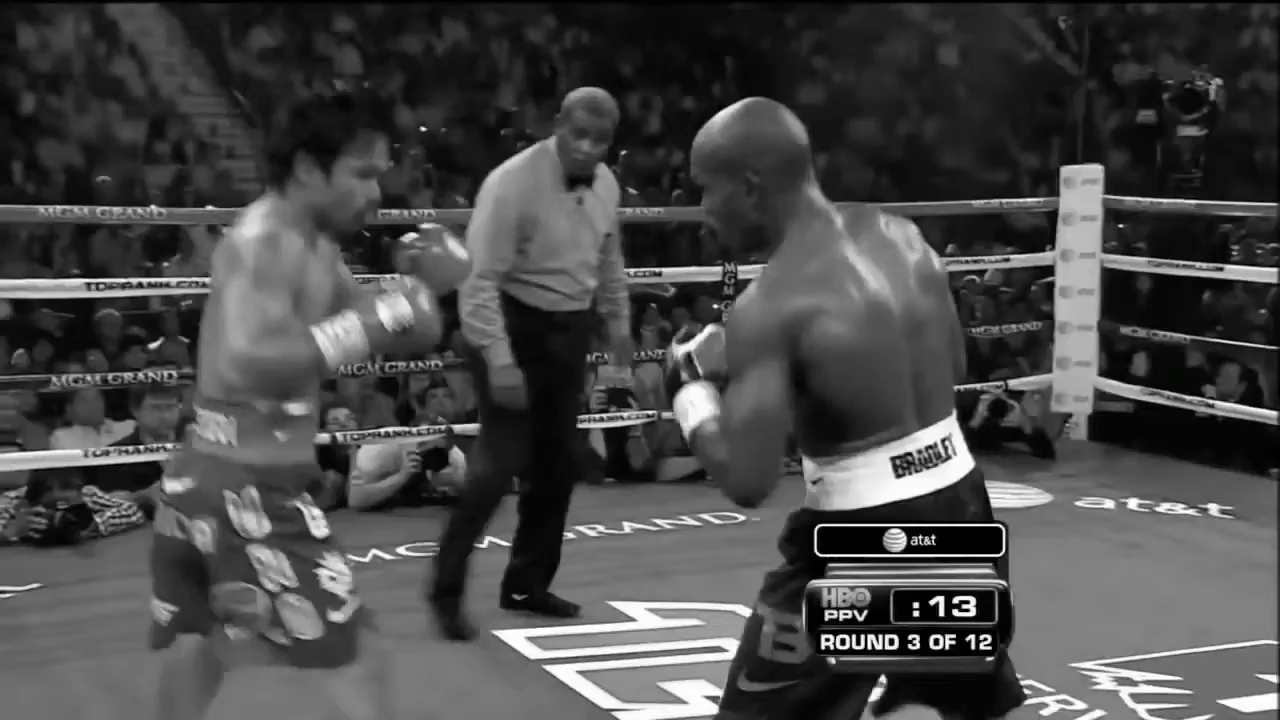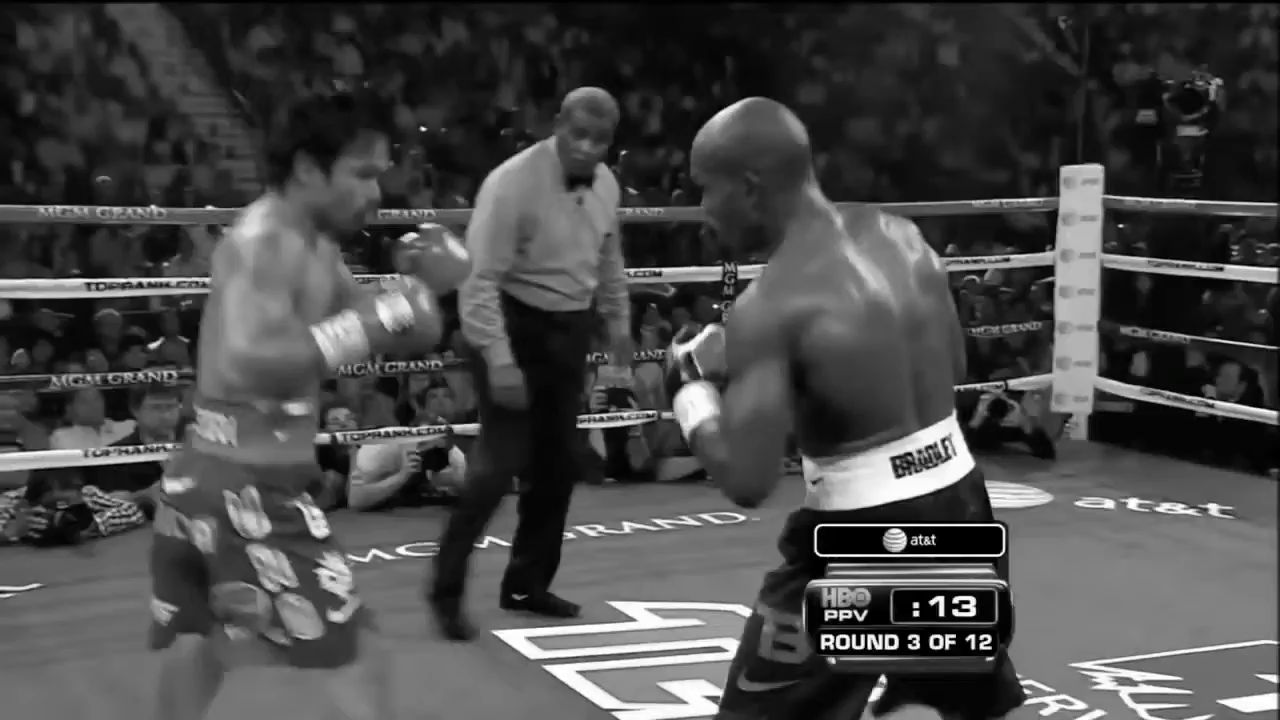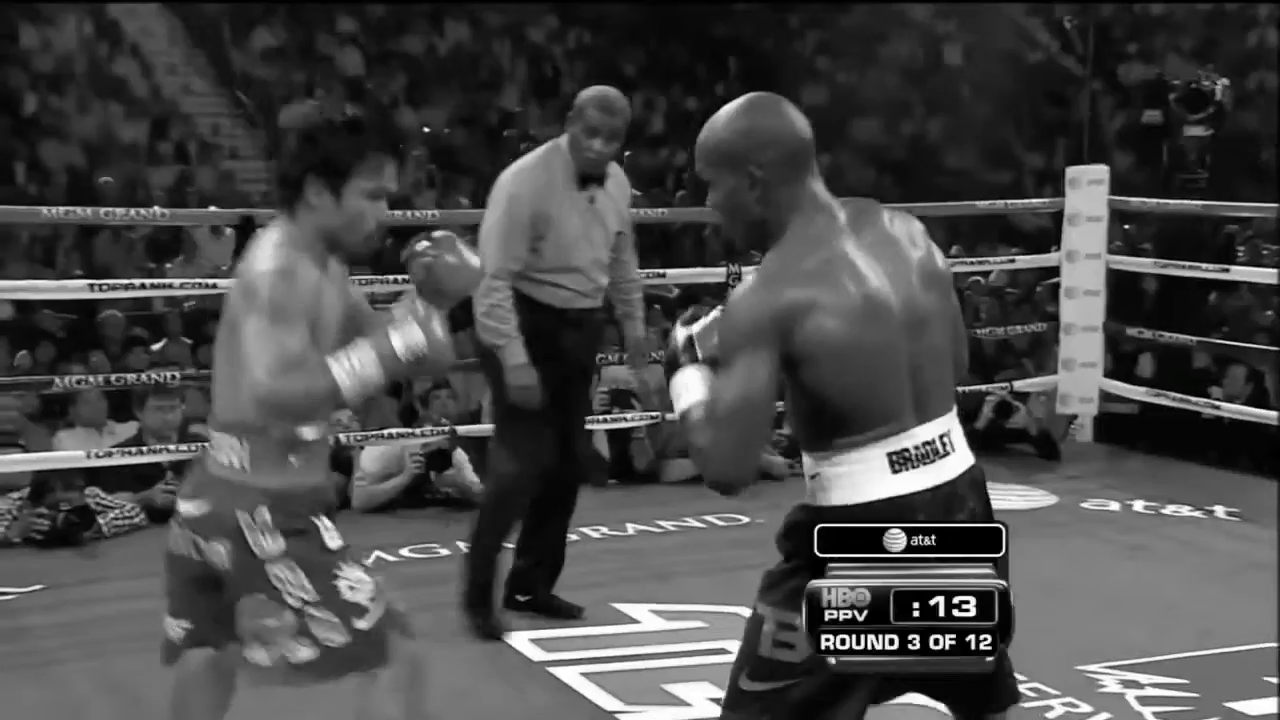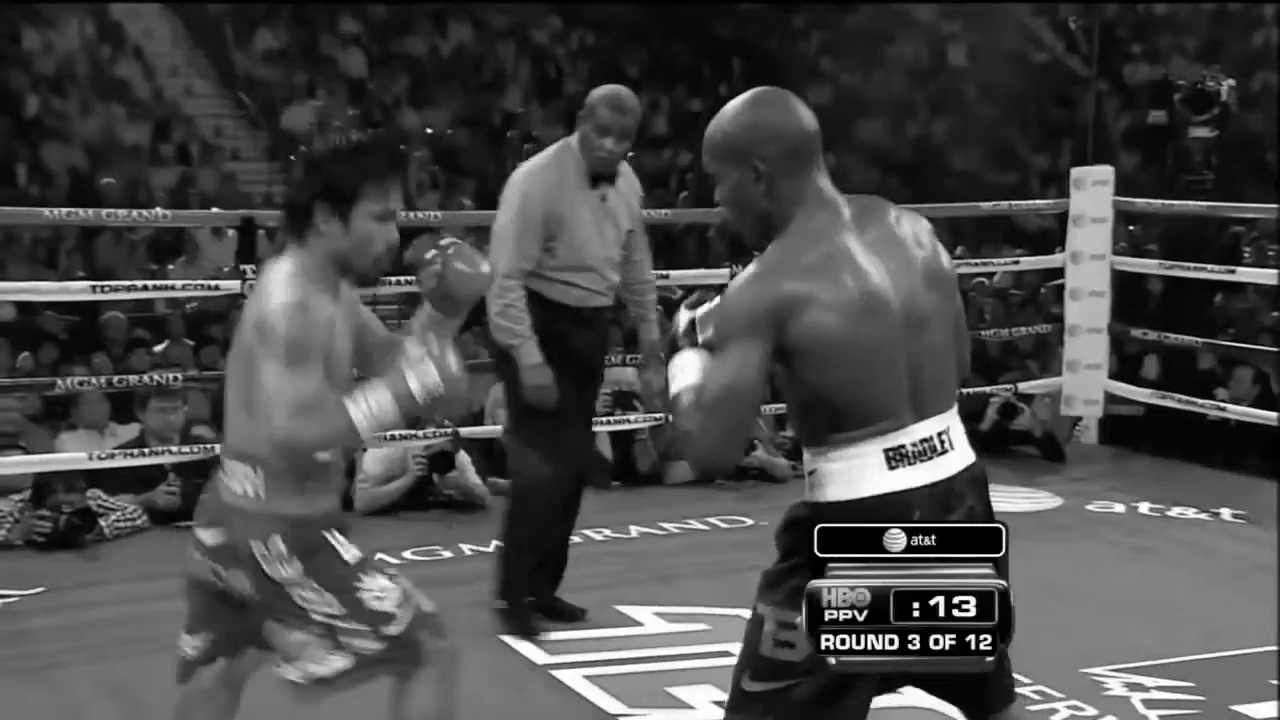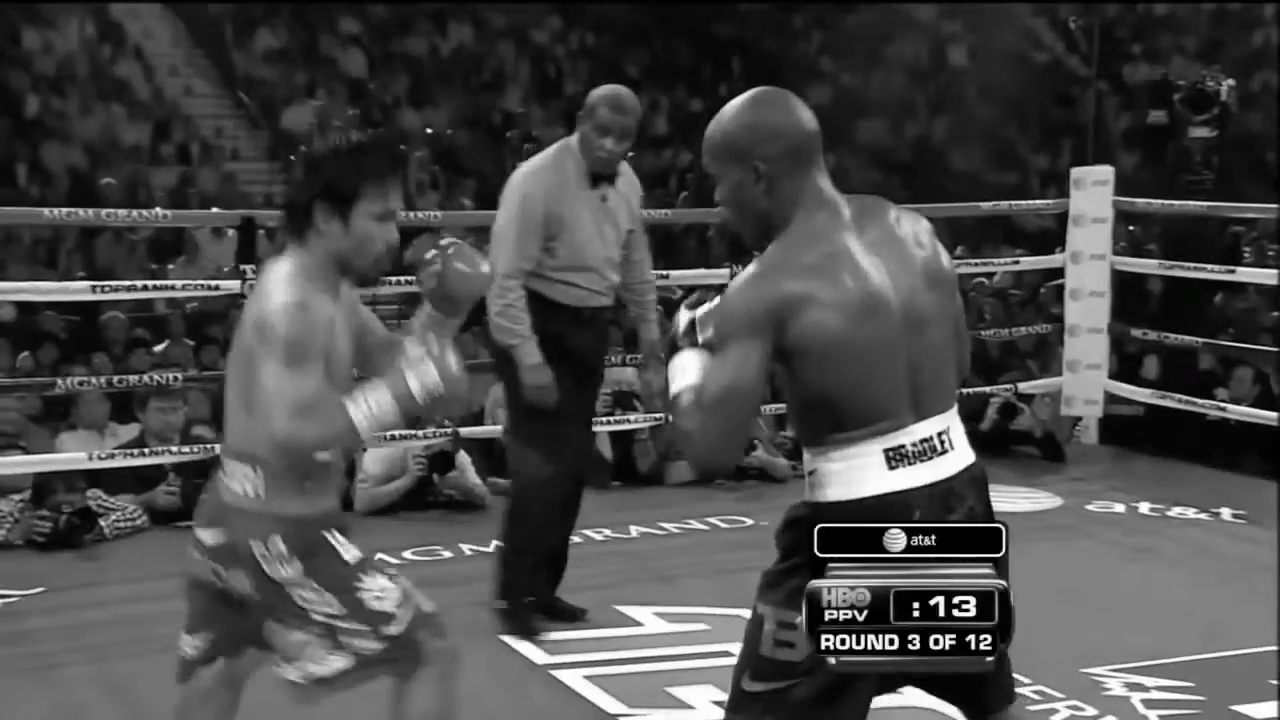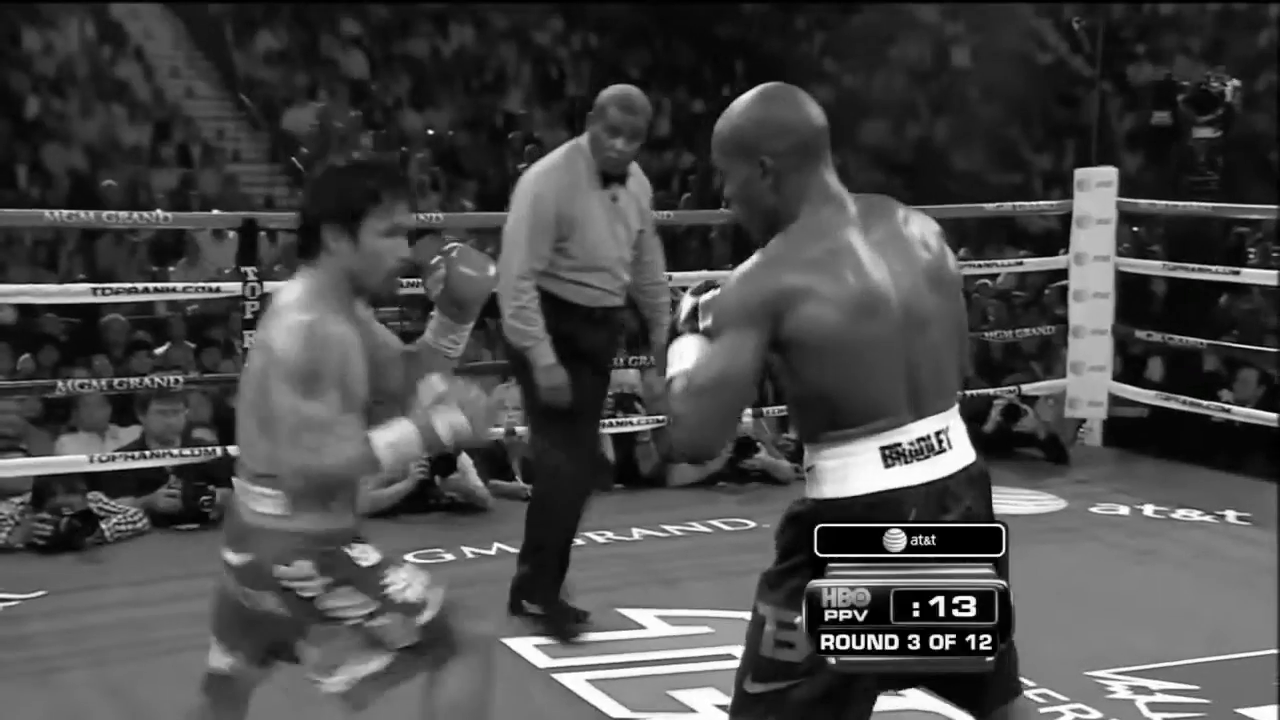
dt=0.2s
person 1, frame 1
left shoulder: (770, 306)
right shoulder: (902, 237)
left elbow: (747, 481)
left wrist: (693, 382)
left hip: (864, 532)
right hip: (958, 501)
person 1, frame 2
left shoulder: (770, 305)
right shoulder: (902, 237)
left elbow: (748, 482)
left wrist: (693, 380)
left hip: (864, 533)
right hip: (958, 500)
person 1, frame 3
left shoulder: (767, 298)
right shoulder: (907, 233)
left elbow: (727, 469)
left wrist: (690, 365)
left hip: (862, 528)
right hip: (958, 498)
person 1, frame 4
left shoulder: (766, 289)
right shoulder: (912, 230)
left elbow: (712, 453)
left wrist: (689, 351)
left hip: (860, 523)
right hip: (957, 496)
person 1, frame 5
left shoulder: (768, 288)
right shoulder: (913, 231)
left elbow: (711, 451)
left wrist: (692, 347)
left hip: (860, 524)
right hip: (958, 495)
person 1, frame 6
left shoulder: (767, 281)
right shoulder: (920, 230)
left elbow: (697, 440)
left wrist: (690, 332)
left hip: (860, 520)
right hip: (959, 491)
person 2, frame 1
left shoulder: (315, 245)
right shoulder: (263, 241)
left elbow: (358, 324)
right elbow: (249, 360)
left wrist: (419, 289)
right wrist: (375, 321)
left hip: (208, 476)
right hip: (248, 488)
left knee: (203, 637)
right knee: (356, 655)
person 2, frame 2
left shoulder: (313, 242)
right shoulder: (264, 243)
left elbow: (356, 325)
right elbow: (248, 361)
left wrist: (418, 288)
right wrist: (377, 319)
left hip: (204, 478)
right hip: (246, 490)
left knee: (202, 637)
right knee: (357, 652)
person 2, frame 3
left shoulder: (319, 265)
right shoulder: (279, 270)
left elbow: (371, 340)
right elbow: (272, 393)
left wrist: (431, 302)
right wrist: (393, 348)
left hip: (219, 495)
right hip: (264, 509)
left knee: (214, 647)
right knee: (393, 657)
person 2, frame 4
left shoulder: (329, 289)
right shoulder: (293, 304)
left elbow: (388, 362)
right elbow: (290, 437)
left wrist: (445, 309)
right wrist: (411, 387)
left hip: (235, 518)
right hip: (279, 533)
left knee: (225, 662)
right knee: (429, 653)
person 2, frame 5
left shoulder: (328, 289)
right shoulder: (293, 302)
left elbow: (388, 360)
right elbow: (288, 436)
left wrist: (446, 306)
right wrist: (406, 385)
left hip: (235, 518)
right hip: (275, 531)
left knee: (219, 663)
right knee: (429, 652)
person 2, frame 6
left shoulder: (339, 307)
right shoulder: (304, 328)
left elbow: (409, 381)
right elbow: (308, 467)
left wrist: (455, 312)
right wrist: (427, 430)
left hip: (260, 536)
right hip: (298, 548)
left knee: (232, 673)
right knee: (464, 648)
person 3, frame 1
left shoulder: (606, 185)
right shoulder: (513, 183)
left elbow: (609, 266)
right elbow: (479, 278)
left wrist: (620, 329)
right wrist: (499, 361)
left hip: (570, 329)
right hip: (516, 326)
left knee: (559, 463)
right knee: (501, 461)
left ankle: (526, 584)
right ankle: (446, 590)
person 3, frame 2
left shoulder: (607, 185)
right shoulder: (513, 183)
left elbow: (609, 266)
right elbow: (481, 278)
left wrist: (621, 332)
right wrist: (500, 361)
left hip: (570, 331)
right hip: (516, 327)
left knee: (558, 462)
right knee: (501, 460)
left ankle: (527, 584)
right ankle: (445, 589)
person 3, frame 3
left shoulder: (617, 185)
right shoulder: (526, 181)
left elbow: (623, 266)
right elbow: (494, 277)
left wrist: (635, 335)
right wrist: (514, 360)
left hip: (582, 328)
right hip: (528, 324)
left knee: (569, 462)
right knee: (523, 460)
left ankle: (531, 585)
right ankle: (478, 594)
person 3, frame 4
left shoulder: (628, 184)
right shoulder: (536, 180)
left elbow: (635, 267)
right elbow: (505, 277)
left wrist: (651, 338)
right wrist: (528, 359)
left hip: (591, 327)
right hip: (539, 324)
left knee: (575, 463)
right knee: (545, 462)
left ankle: (539, 587)
right ankle: (512, 593)
person 3, frame 5
left shoulder: (627, 184)
right shoulder: (536, 181)
left elbow: (635, 269)
right elbow: (505, 277)
left wrist: (650, 338)
right wrist: (527, 359)
left hip: (590, 327)
right hip: (539, 325)
left knee: (571, 462)
right knee: (547, 462)
left ankle: (536, 588)
right ankle: (514, 591)
person 3, frame 6
left shoulder: (637, 184)
right shoulder: (548, 181)
left elbow: (647, 268)
right elbow: (517, 277)
left wrist: (666, 336)
right wrist: (542, 360)
left hip: (601, 327)
right hip: (553, 325)
left knee: (567, 460)
right knee: (573, 460)
left ankle: (535, 589)
right ankle: (544, 593)
